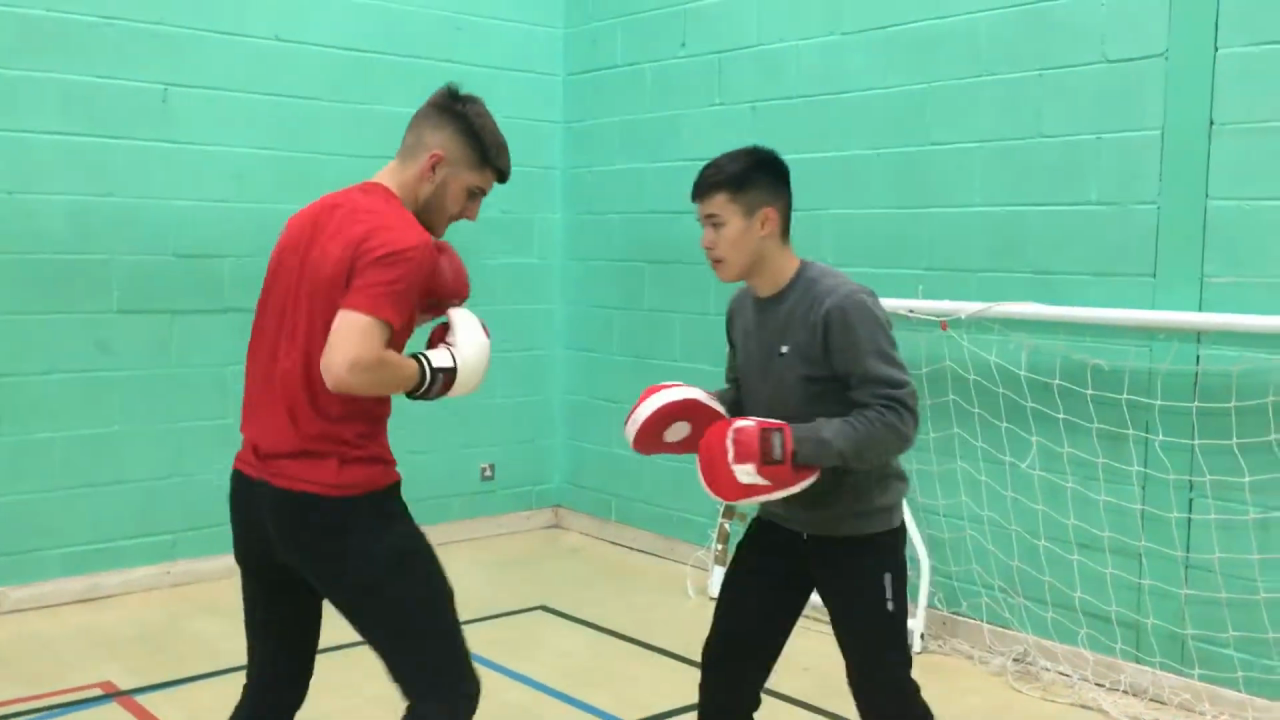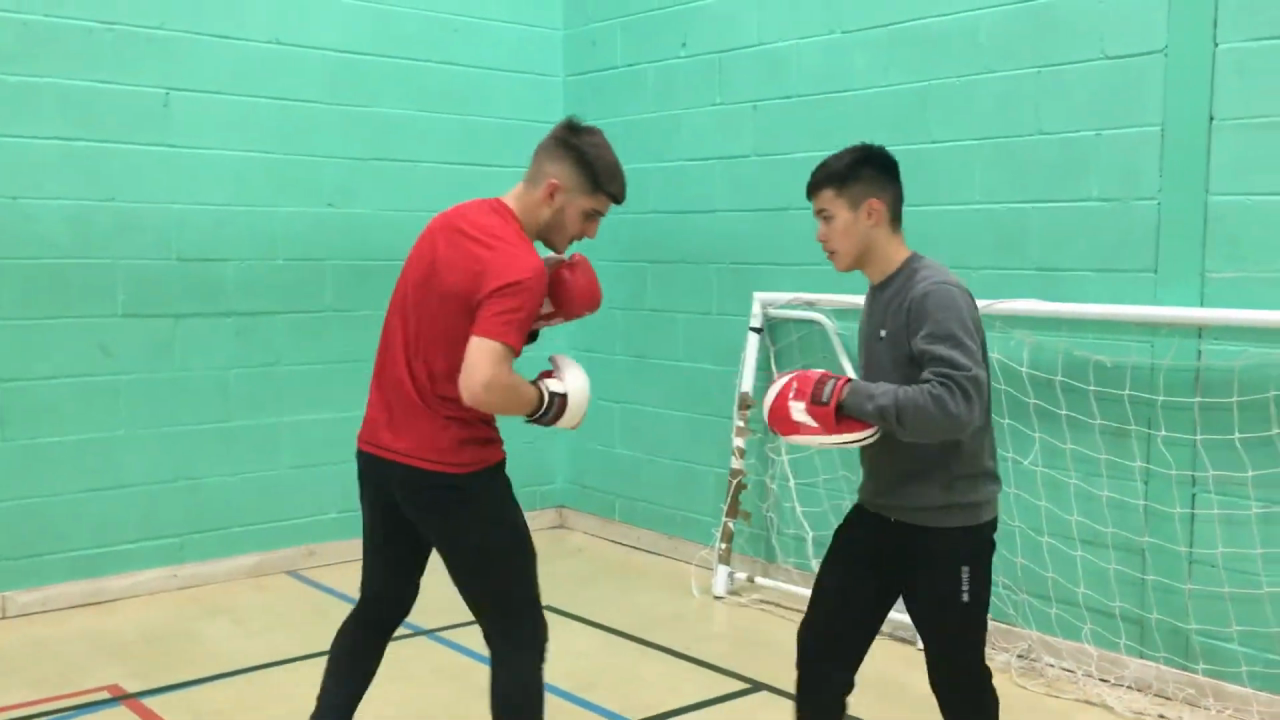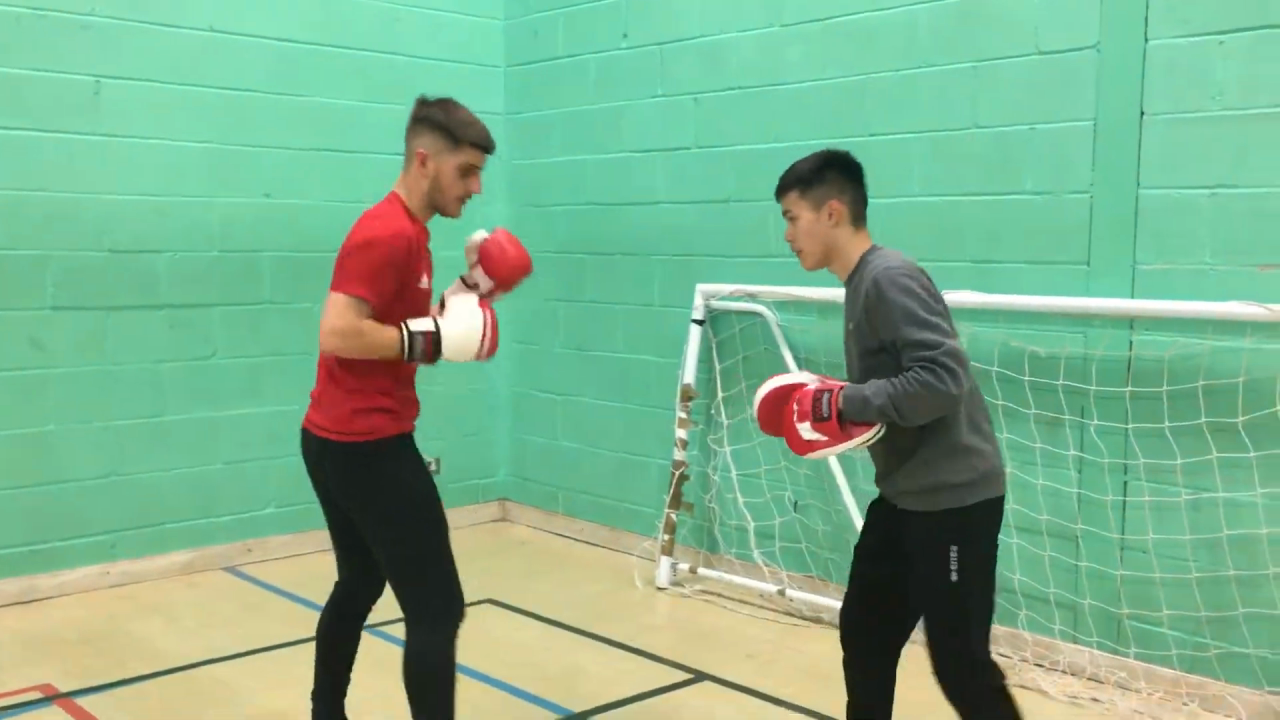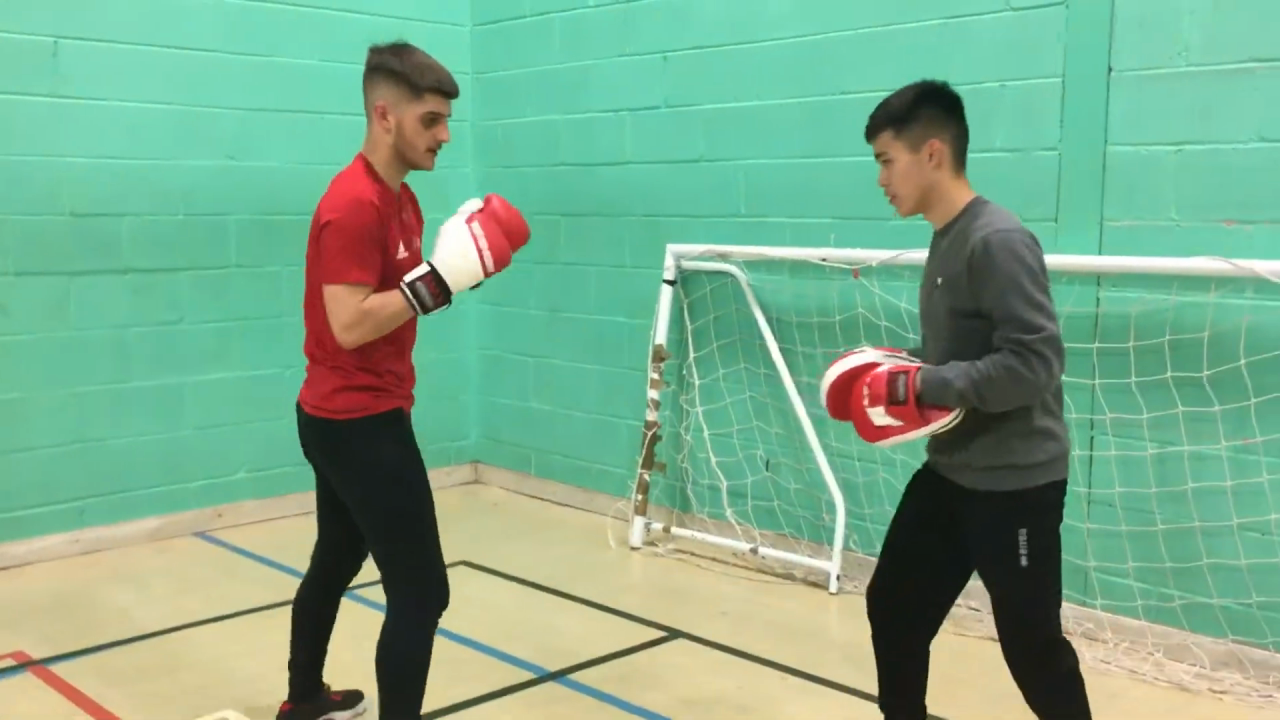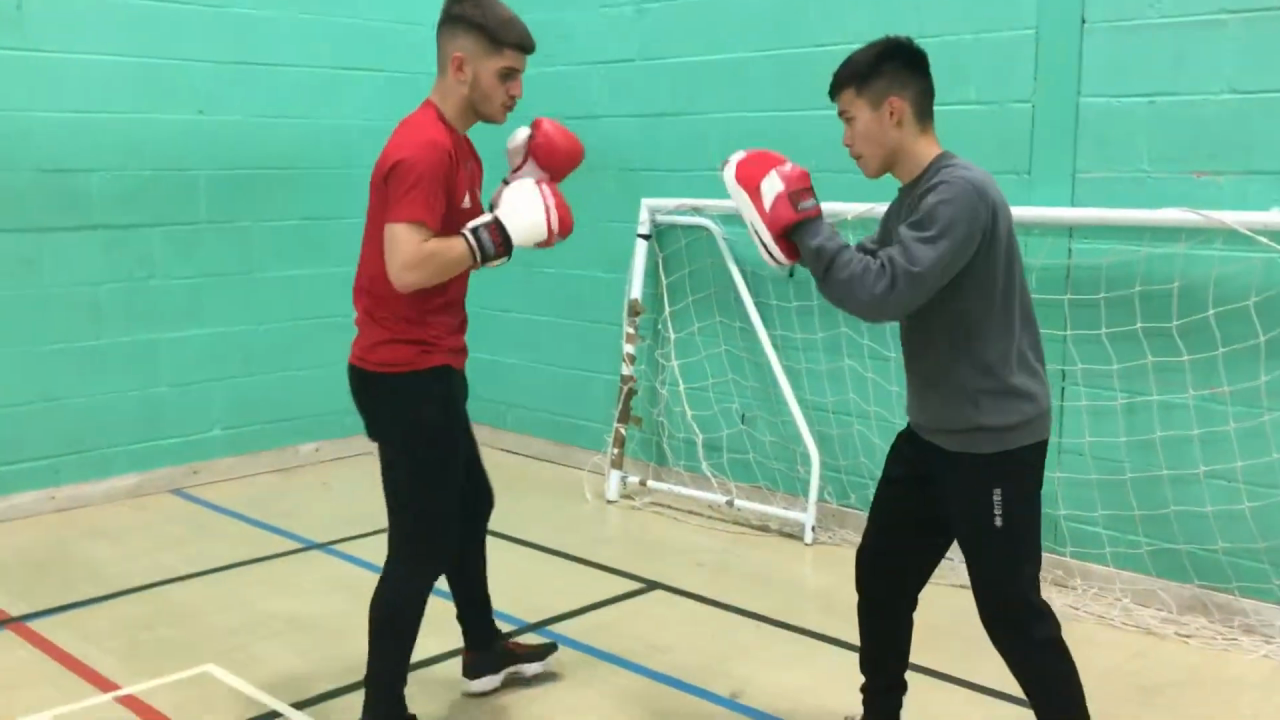
dt=0.5s
person 1, frame 1
left shoulder: (311, 219)
right shoulder: (404, 242)
right elbow: (346, 369)
right wrist: (436, 371)
left hip: (257, 490)
right hip: (340, 503)
person 1, frame 2
left shoulder: (452, 222)
right shoulder: (521, 268)
right elbow: (481, 387)
right wrist: (551, 400)
left hip: (380, 456)
right hip: (454, 474)
left knee: (378, 608)
right knee: (518, 638)
person 1, frame 3
left shoulder: (395, 229)
right shoulder: (392, 234)
right elbow: (337, 336)
left wrist: (469, 292)
right wrist: (432, 339)
left hip: (331, 440)
right hip: (368, 445)
left knee: (358, 584)
right knee: (436, 608)
person 1, frame 4
left shoulder: (400, 196)
right shoulder: (352, 204)
left elbow: (404, 294)
right elbow: (350, 325)
left wrist: (467, 253)
right wrist: (443, 273)
left hip: (352, 417)
right hip: (359, 421)
left knee: (337, 560)
right knee: (421, 591)
person 1, frame 5
left shoulder: (456, 144)
right shoulder: (425, 149)
left elbow: (454, 242)
right elbow: (408, 267)
left wrist: (519, 191)
right wrist: (504, 229)
left hip: (427, 368)
right hip: (405, 375)
left knee: (469, 507)
right knee: (421, 548)
left ankle: (484, 650)
person 2, frame 1
left shoulder: (843, 305)
right shoulder: (741, 309)
left elbow: (896, 418)
left wrist: (804, 443)
left hip: (860, 534)
right hip: (779, 527)
right knee: (725, 669)
person 2, frame 2
left shoulder: (937, 295)
right shoulder: (881, 294)
left elbow: (957, 404)
left wrist: (848, 397)
right wrist: (828, 401)
left hip: (950, 524)
right hip: (880, 513)
left knee: (956, 673)
right knee: (822, 647)
person 2, frame 3
left shoulder: (891, 280)
right shoulder: (861, 285)
left elbow: (943, 381)
left wrist: (845, 403)
right wrist: (823, 405)
left hip: (955, 499)
right hip: (903, 497)
left knee: (959, 659)
right knee: (864, 632)
person 2, frame 4
left shoulder: (999, 242)
right shoulder: (945, 240)
left elbow: (1035, 363)
left wrist: (926, 387)
right wrist: (902, 370)
left hip: (1014, 481)
right hip: (949, 473)
left knee: (1031, 643)
right knee: (893, 605)
person 2, frame 5
left shoulder: (960, 193)
right shoulder: (914, 197)
left elbow: (886, 292)
right elbow: (869, 276)
left wrist: (802, 226)
right wrist: (800, 234)
left hip: (996, 440)
right hip: (933, 433)
left knee: (1010, 608)
right knee: (881, 576)
